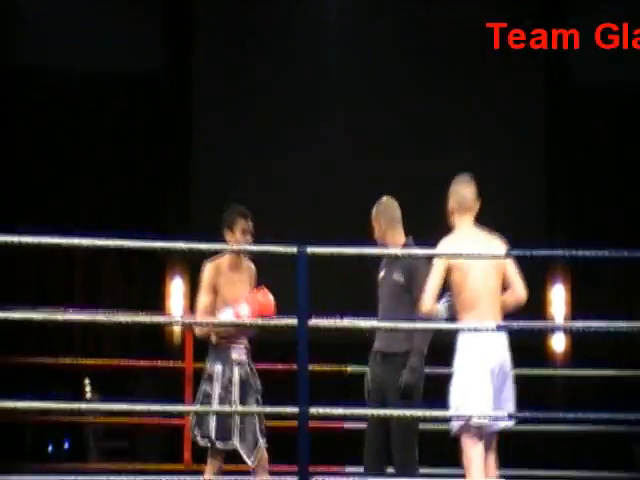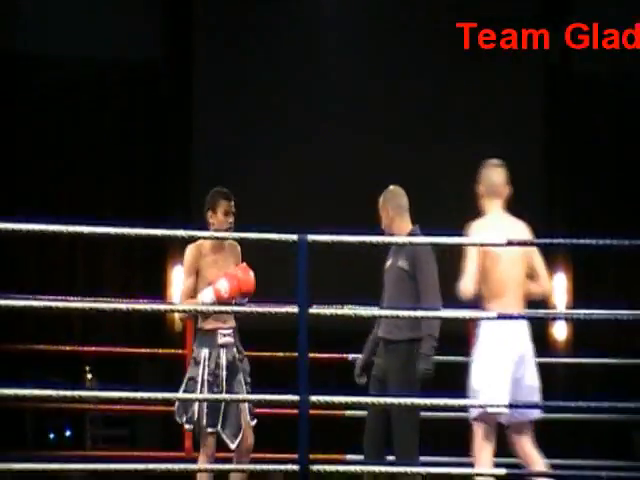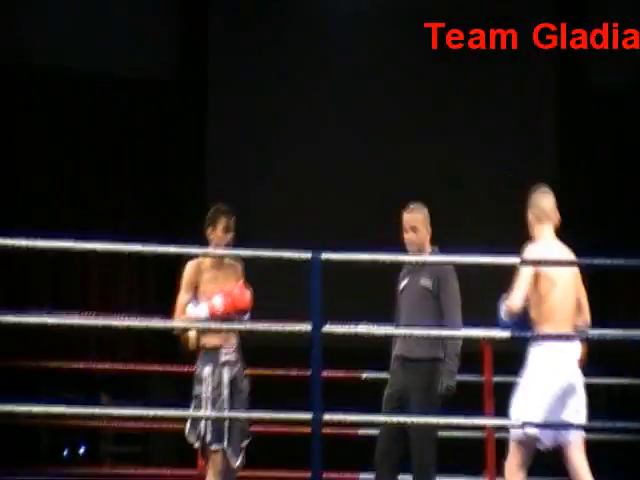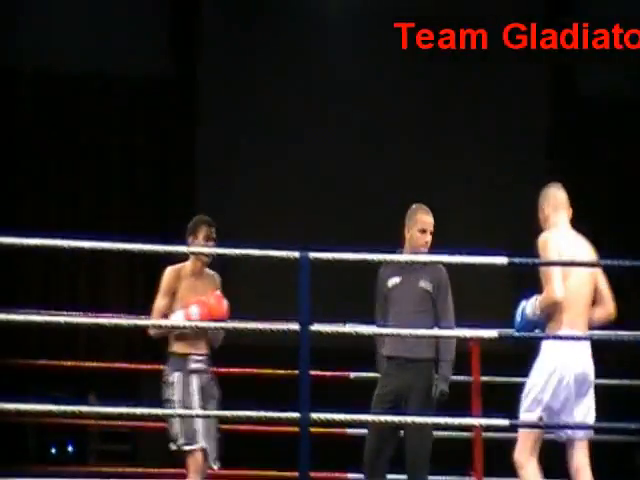
dt=0.2s
person 1, frame 1
left shoulder: (448, 245)
right shoulder: (496, 242)
left elbow: (427, 306)
right elbow: (520, 294)
left hip: (471, 344)
right hip: (498, 343)
left knee: (470, 445)
right knee: (487, 445)
person 1, frame 2
left shoulder: (480, 228)
right shoulder: (523, 229)
left elbow: (468, 290)
right elbow: (544, 286)
left wrist: (465, 285)
left hip: (493, 331)
right hip: (520, 332)
left knee: (483, 438)
right knee: (522, 437)
person 1, frame 3
left shoulder: (534, 250)
right shoulder: (568, 255)
left elbow: (516, 303)
right elbow: (584, 318)
left wrist: (509, 308)
left hip: (545, 355)
right hip: (569, 355)
person 1, frame 4
left shoulder: (549, 239)
right shoulder: (587, 247)
left elbow: (555, 293)
right elbow: (608, 308)
left wrist: (536, 309)
left hip: (556, 351)
right hip: (584, 352)
left knee: (524, 454)
person 2, frame 1
left shoulder: (415, 262)
right shoulder: (385, 263)
left wrist: (414, 365)
right wrist: (372, 365)
left hip: (404, 364)
right hip: (382, 362)
left knee: (403, 440)
right knee: (374, 441)
person 2, frame 2
left shoulder: (420, 250)
right shoulder: (393, 252)
left elbow: (431, 305)
left wrist: (426, 352)
right wrist: (367, 351)
left hip: (407, 350)
right hip: (384, 350)
left knee: (404, 430)
right knee: (373, 429)
person 2, frame 3
left shoulder: (442, 271)
right shoulder: (404, 274)
left elbow: (454, 324)
left wrist: (450, 369)
left hip: (427, 370)
right hip: (400, 370)
left knee: (423, 451)
right knee: (385, 448)
person 2, frame 4
left shoulder: (437, 274)
right shoulder: (387, 272)
left elbow: (447, 327)
left wrist: (444, 374)
left hip: (422, 371)
right hip: (390, 369)
left knee: (418, 453)
right knee: (375, 449)
person 3, frame 1
left shoulder: (250, 269)
right shoulder: (213, 268)
right elbow: (200, 326)
left wrist: (258, 314)
right wrist: (235, 314)
left hip: (245, 362)
right hip: (220, 361)
left knee: (260, 454)
right knee: (215, 456)
person 3, frame 2
left shoulder: (234, 251)
right shoulder: (195, 252)
right elbow: (183, 306)
left wrist: (243, 292)
right wrist: (213, 293)
left hip: (232, 344)
right hip: (208, 344)
left knee: (245, 438)
right knee: (208, 442)
person 3, frame 3
left shoulder: (237, 269)
right shoulder: (196, 268)
right elbow: (178, 321)
left wrist: (241, 311)
right wrist: (208, 309)
left hip: (234, 361)
right hip: (211, 363)
left knee: (234, 458)
person 3, frame 4
left shoulder: (214, 280)
right shoulder: (174, 274)
right elbow: (154, 327)
left wrist: (218, 326)
right wrist: (185, 318)
left hip: (204, 369)
right hip: (180, 369)
right knee: (196, 457)
